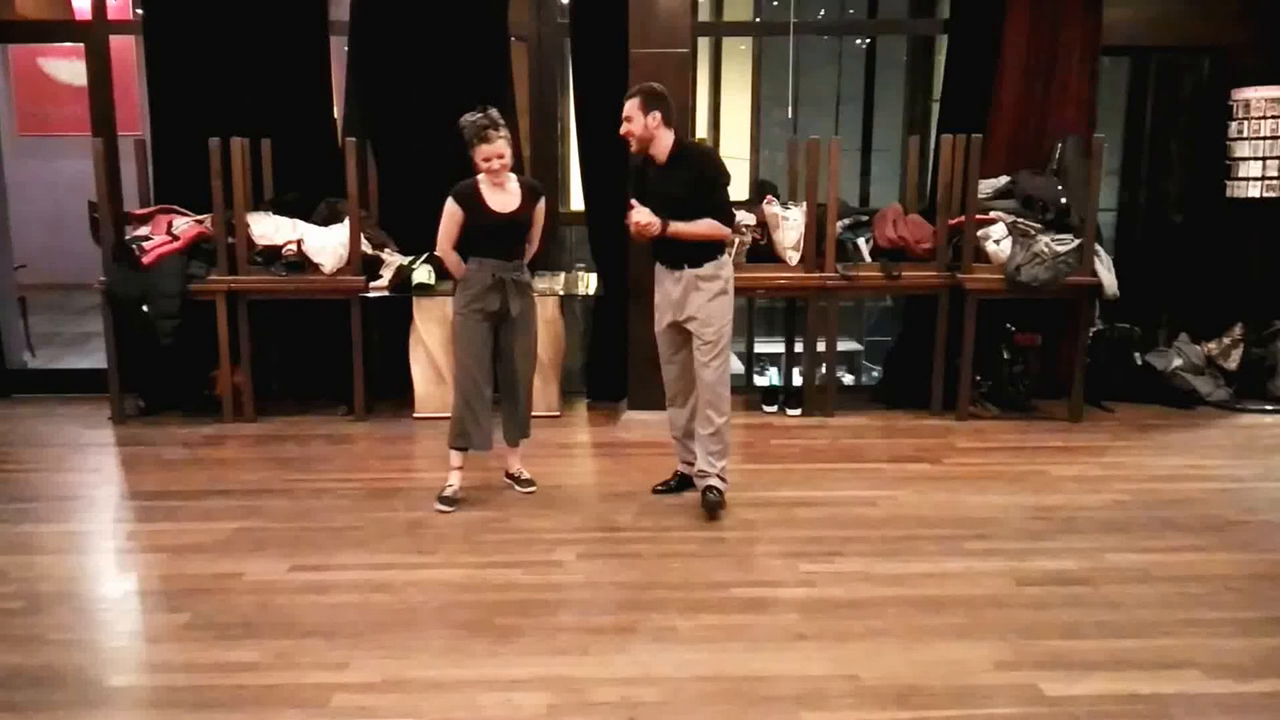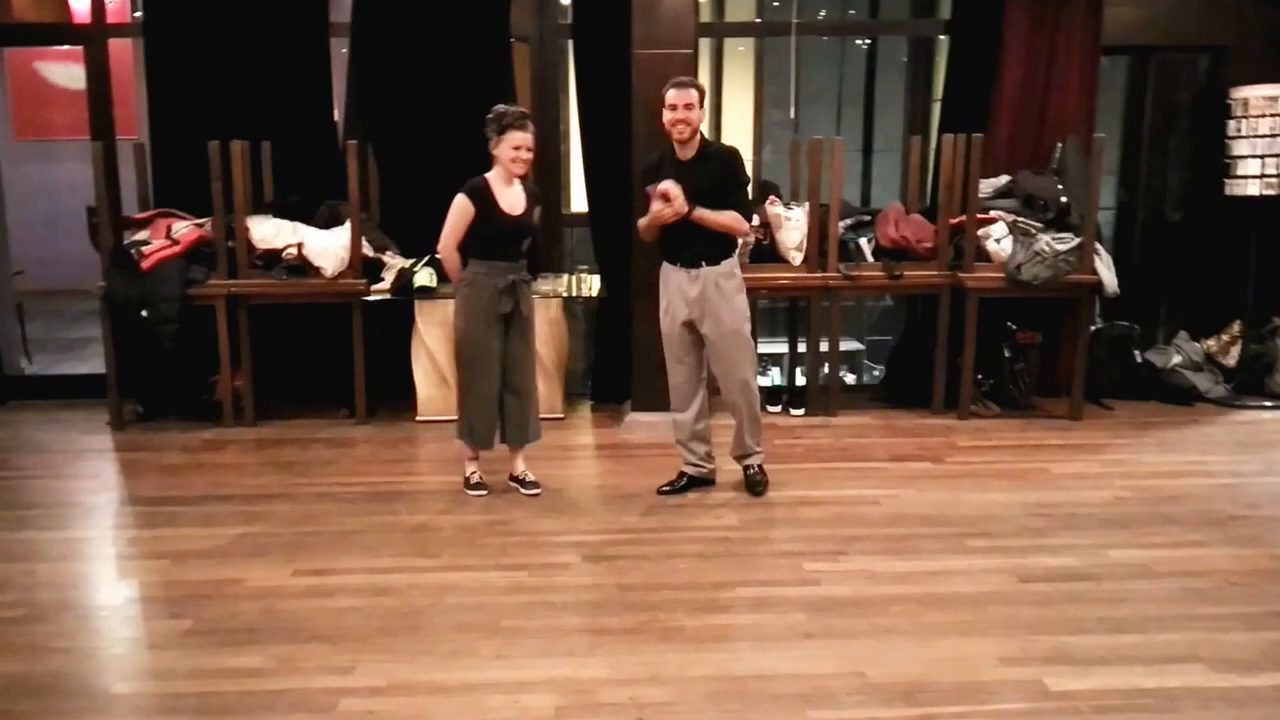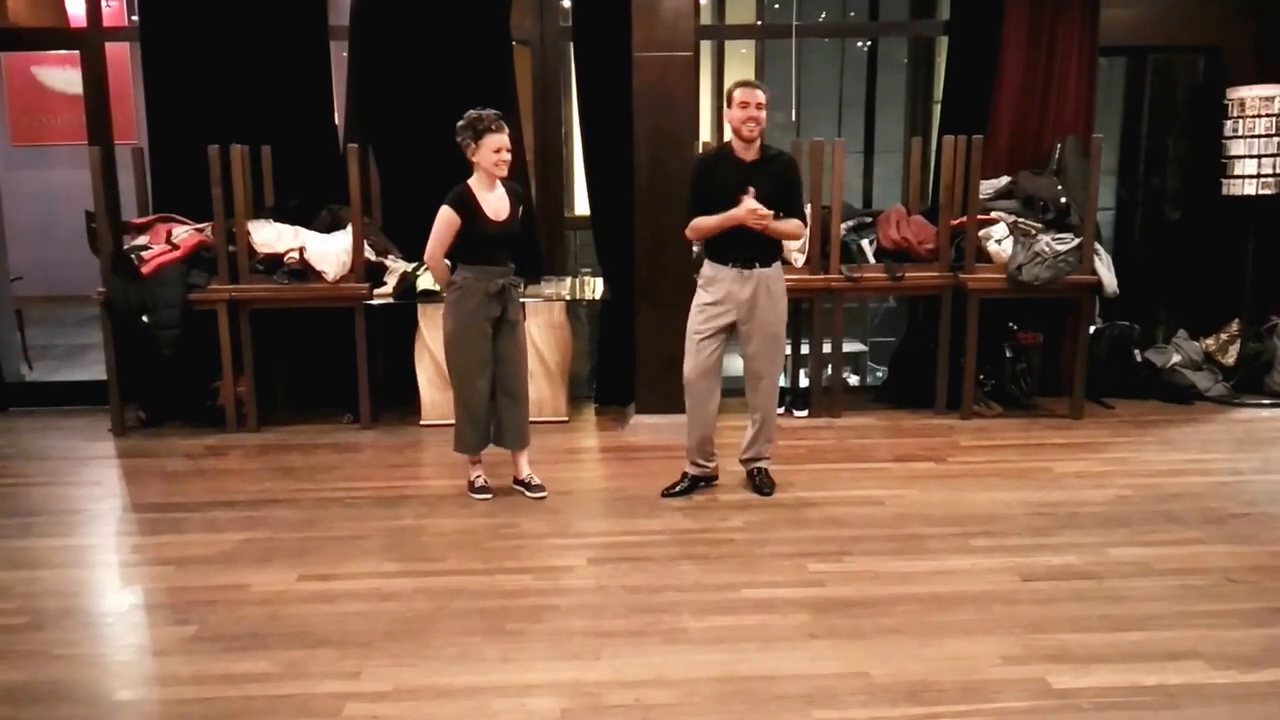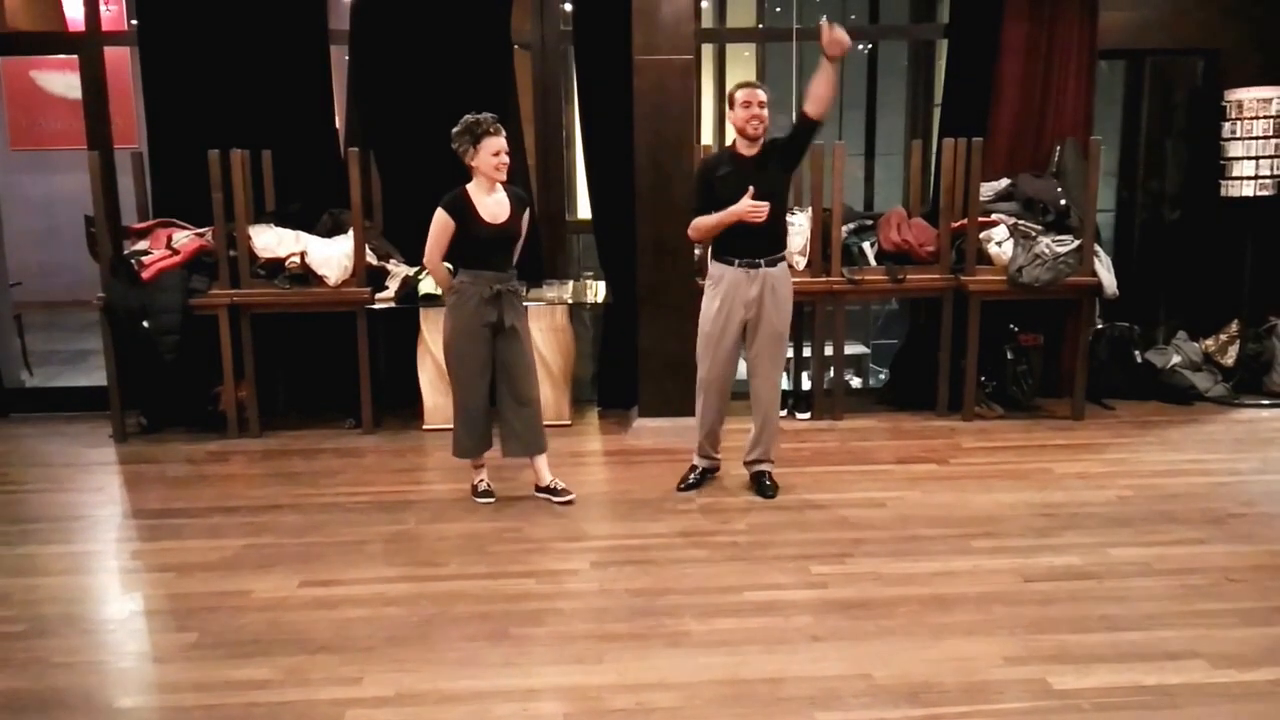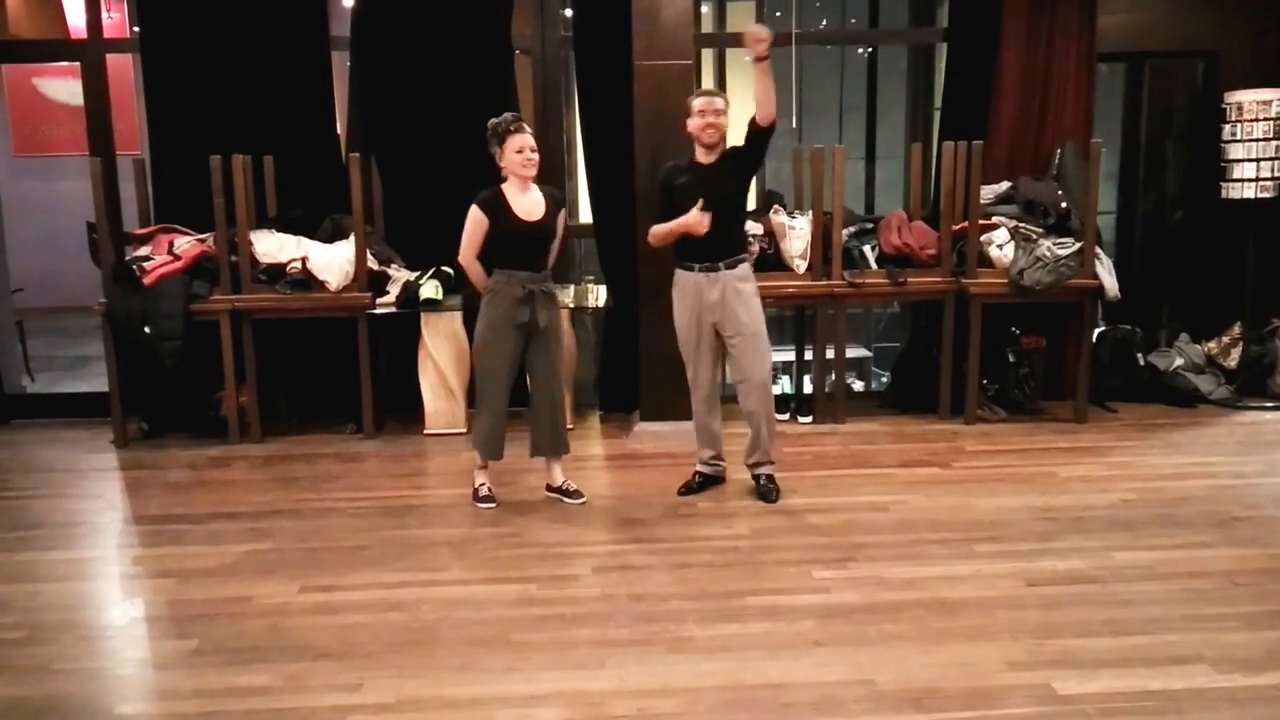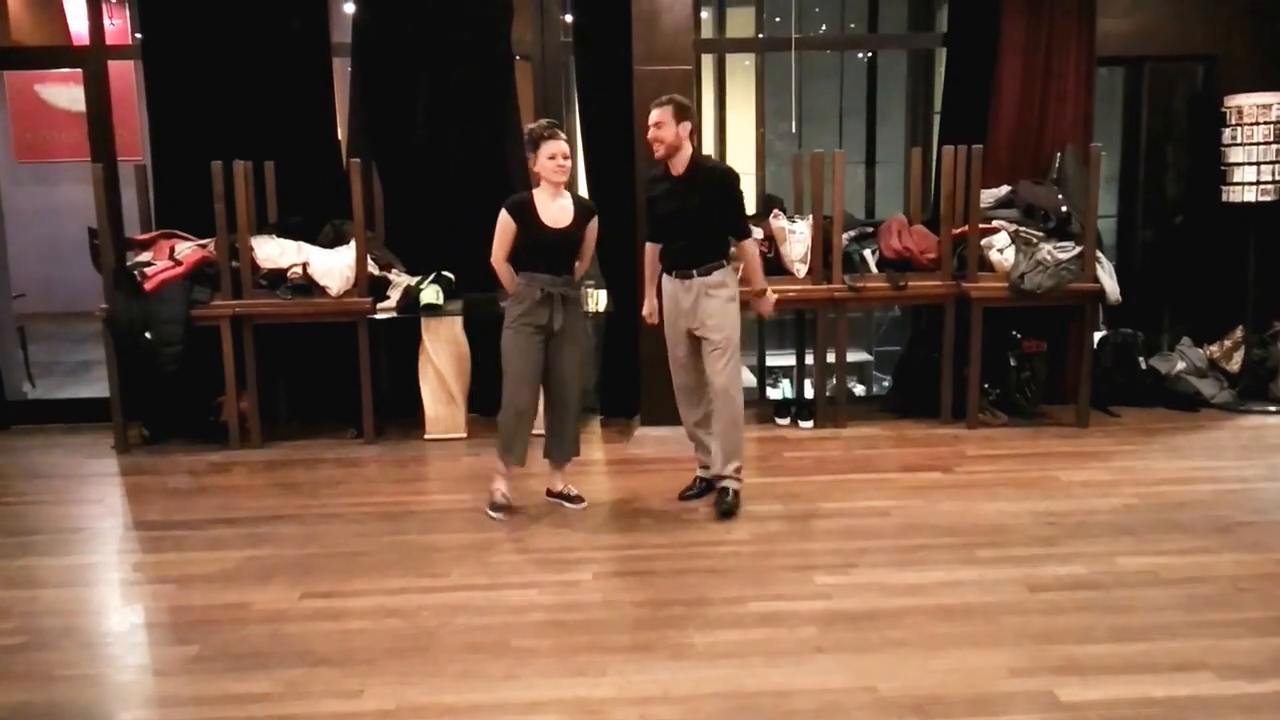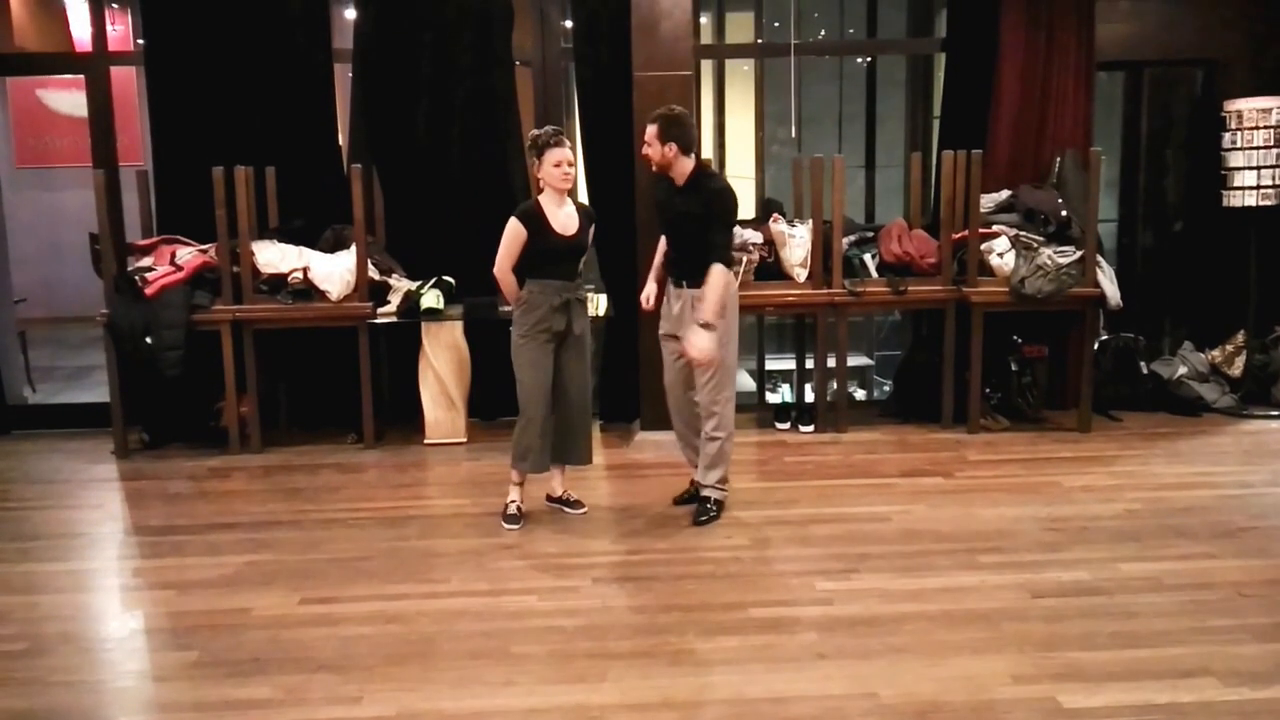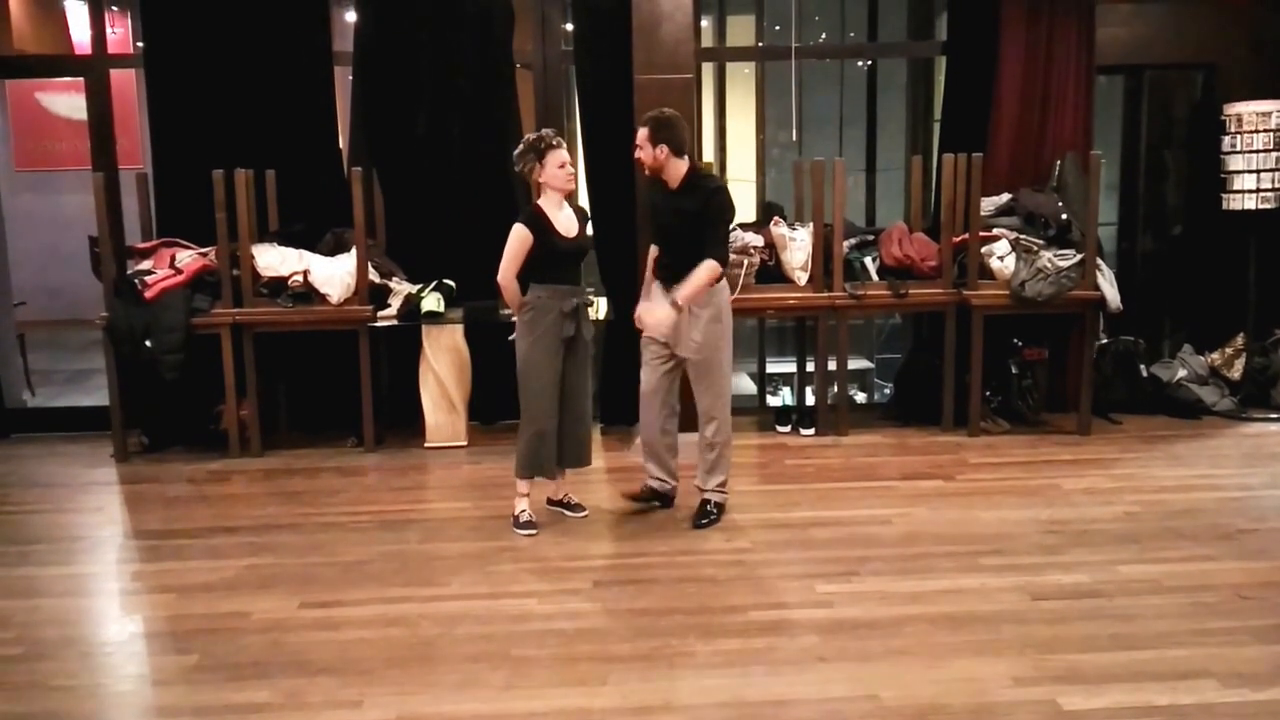
dt=0.5s
person 1, frame 1
left shoulder: (702, 159)
right shoulder: (642, 169)
left elbow: (724, 227)
left wrist: (664, 225)
right wrist: (638, 226)
left hip: (707, 277)
right hip: (666, 277)
left knee: (711, 377)
right knee: (675, 378)
left ankle: (712, 476)
right ankle: (688, 465)
person 1, frame 2
left shoulder: (726, 160)
right shoulder: (655, 167)
left elbow: (741, 225)
right elbow: (643, 232)
left wrist: (689, 207)
right wrist: (657, 215)
left hip: (720, 276)
right hip: (674, 278)
left knee: (737, 373)
right knee: (682, 378)
left ankle: (750, 457)
right ankle: (696, 465)
person 1, frame 3
left shoulder: (783, 165)
right shoulder: (708, 164)
left elbow: (798, 228)
right elbow: (692, 230)
left wrist: (767, 222)
right wrist: (735, 216)
left hip: (766, 279)
right hip: (718, 278)
left knee: (763, 376)
right knee: (697, 372)
left ankle: (757, 460)
right ankle: (700, 465)
person 1, frame 4
left shoulder: (782, 155)
right shoulder: (712, 167)
left elbow: (816, 111)
right elbow: (695, 231)
left wrist: (830, 59)
right wrist: (735, 212)
left hip: (772, 276)
right hip: (726, 276)
left knee: (766, 378)
right knee: (712, 373)
left ankle: (760, 462)
right ankle: (705, 458)
person 1, frame 5
left shoulder: (740, 162)
right shoulder: (673, 174)
left elbow: (766, 119)
right elbow: (654, 236)
left wrist: (761, 62)
right wrist: (681, 224)
left hip: (735, 279)
right hip: (690, 283)
left knee: (756, 377)
right knee: (701, 383)
left ankle: (762, 465)
right ankle: (709, 465)
person 1, frame 6
left shoulder: (719, 176)
right shoulder: (655, 184)
left elbow: (744, 236)
left wrist: (760, 289)
right wrist: (650, 293)
left hip: (715, 285)
right hip: (674, 287)
left knee: (723, 385)
right knee: (687, 387)
left ankle: (728, 478)
right ankle: (707, 469)
person 1, frame 7
left shoulder: (716, 192)
right shoulder: (664, 186)
left elbow: (720, 262)
left wrist: (706, 326)
right wrist: (653, 279)
left hip: (708, 296)
right hip: (674, 294)
left knee: (713, 399)
right knee: (677, 394)
left ankle: (713, 488)
right ankle: (700, 475)
person 1, frame 8
left shoulder: (712, 194)
right shoulder: (656, 189)
left elbow: (714, 262)
left wrist: (675, 305)
right wrist: (646, 297)
left hip: (702, 302)
right hip: (661, 297)
left knee: (712, 403)
right knee: (652, 398)
left ankle: (713, 492)
right ankle: (660, 483)
person 2, frame 1
left shoulder: (532, 191)
right shoulder: (464, 194)
right elbow: (445, 248)
right wrist: (475, 281)
left hip: (518, 291)
right hip: (475, 292)
left knee: (518, 376)
right knee: (470, 379)
left ankle: (514, 462)
right ankle: (456, 473)
person 2, frame 2
left shoulder: (531, 195)
right shoulder: (475, 192)
right elbow: (446, 247)
right wrist: (469, 285)
left hip: (518, 291)
right hip: (481, 292)
left knee: (521, 378)
right knee: (481, 378)
left ankle: (517, 465)
right ankle: (471, 462)
person 2, frame 3
left shoulder: (515, 195)
right shoulder: (460, 200)
right elbow: (432, 257)
right wrist: (458, 290)
left hip: (507, 295)
right hip: (470, 299)
left knee: (514, 382)
right knee: (473, 384)
left ankle: (521, 468)
right ankle: (475, 468)
person 2, frame 4
left shoulder: (518, 201)
right shoulder: (455, 204)
right elbow: (432, 260)
right wrist: (462, 293)
left hip: (509, 299)
right hip: (470, 303)
left knee: (524, 387)
right knee: (472, 389)
left ankle: (542, 475)
right ankle: (478, 473)
person 2, frame 5
left shoulder: (554, 200)
right shoulder: (489, 202)
right elbow: (467, 257)
right wrist: (496, 292)
left hip: (543, 299)
right hip: (504, 301)
left knee: (550, 387)
right knee: (493, 388)
left ankle: (554, 476)
right ankle: (481, 475)
person 2, frame 6
left shoulder: (585, 210)
right shoulder: (518, 207)
right elbow: (499, 260)
right wrist: (526, 293)
left hip: (569, 306)
right hip: (527, 308)
left knee: (566, 394)
right knee: (519, 396)
left ankle: (557, 481)
right ankle: (502, 480)
person 2, frame 7
left shoulder: (586, 215)
right shoulder: (527, 215)
right elbow: (502, 269)
right wrist: (524, 305)
left hip: (574, 311)
right hip: (536, 314)
left knee: (574, 400)
right knee: (535, 403)
left ankle: (557, 486)
right ankle: (515, 491)
person 2, frame 8
left shoulder: (580, 215)
right shoulder: (531, 220)
right elbow: (506, 277)
right wrist: (525, 315)
left hip: (576, 315)
right hip: (542, 318)
left knee: (574, 404)
right knee: (538, 408)
left ankle: (558, 489)
right ankle: (522, 499)
